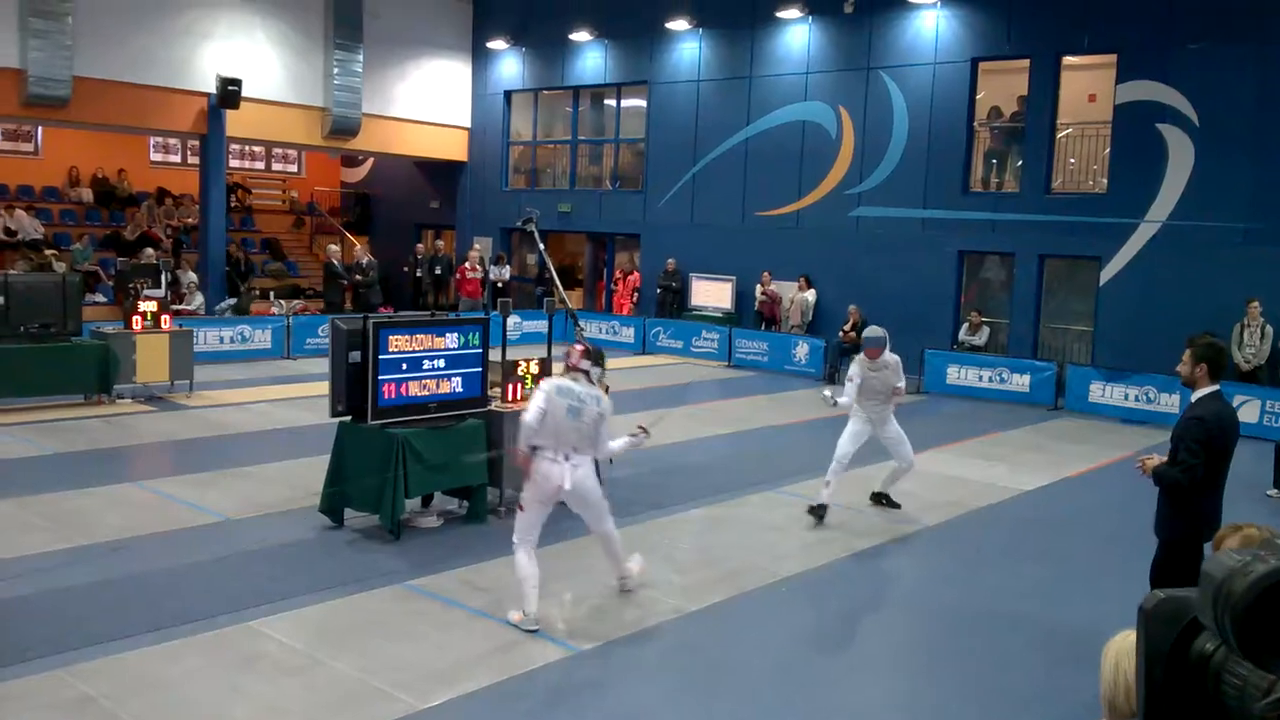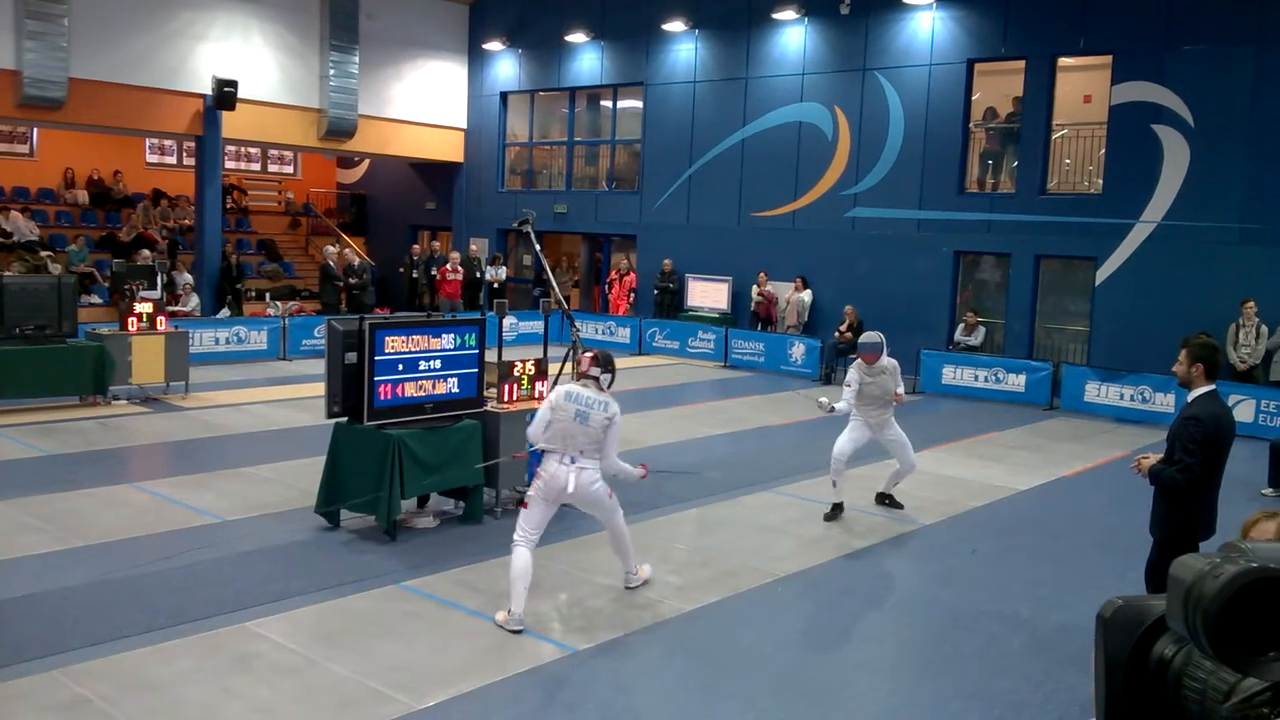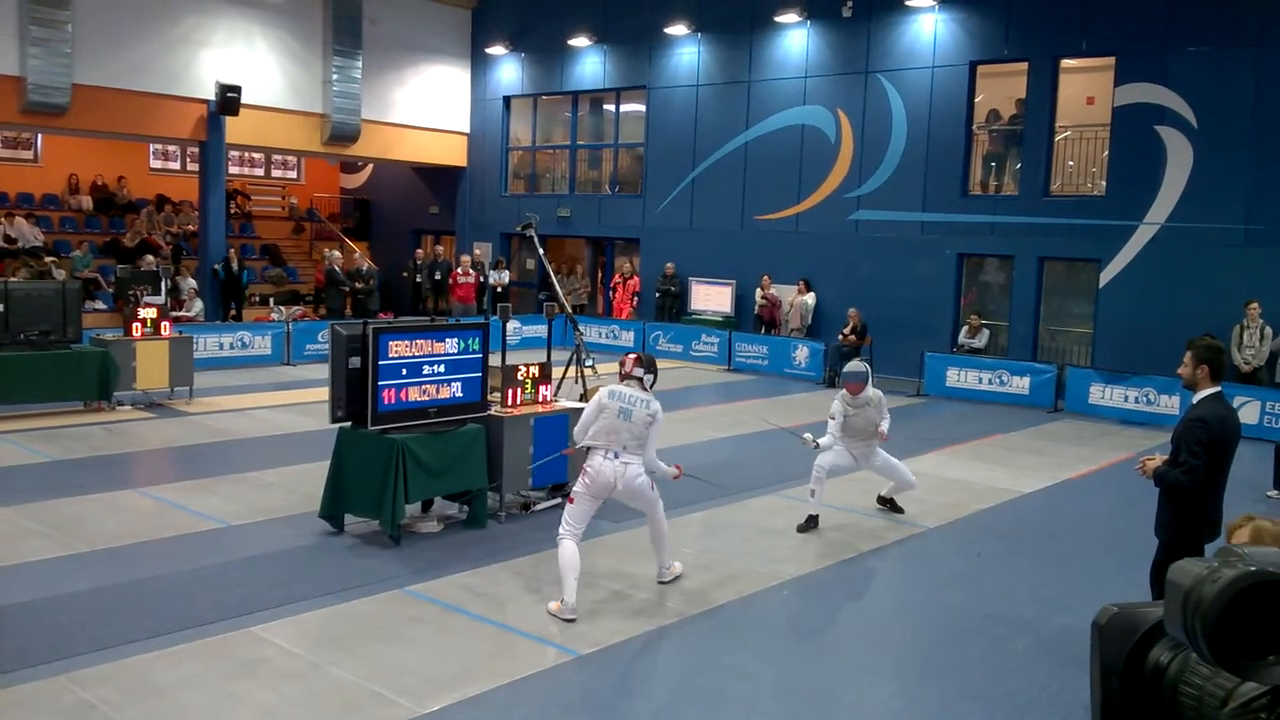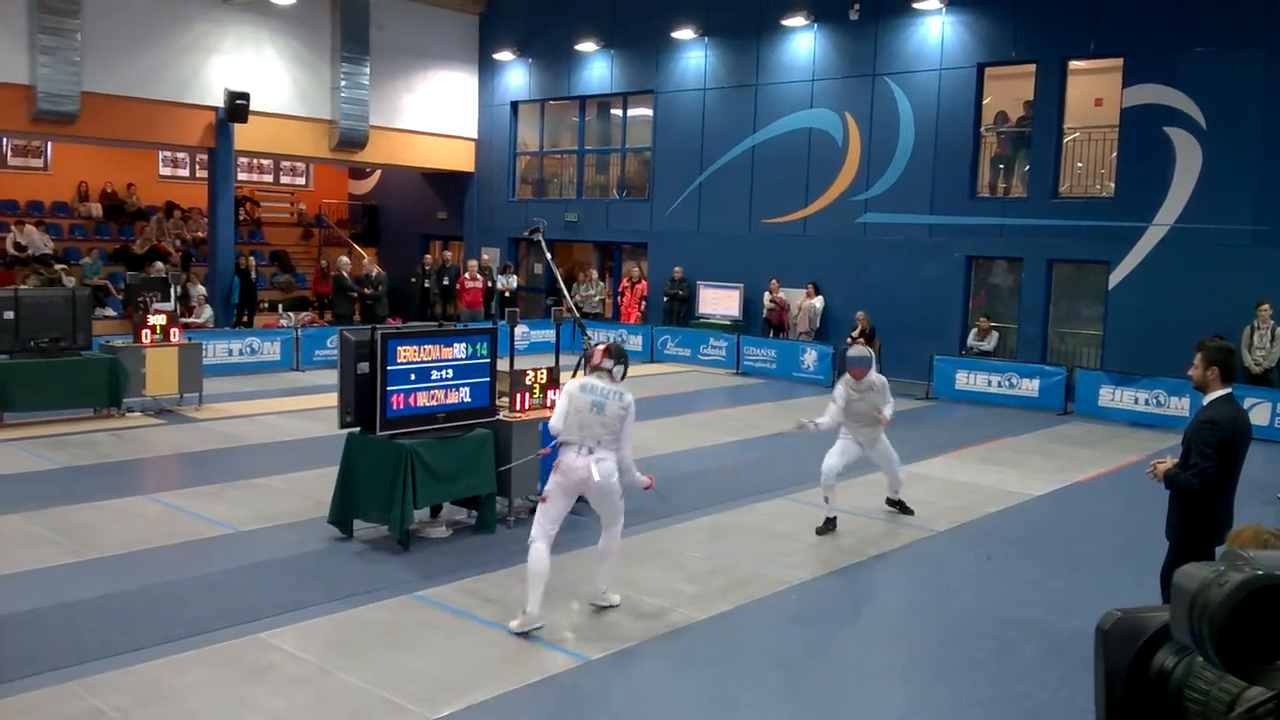
dt=1s
person 1, frame 1
left shoulder: (550, 386)
right shoulder: (601, 400)
left elbow: (529, 420)
right elbow: (601, 451)
left wrist: (524, 451)
right wrist: (631, 441)
left hip: (545, 471)
right hip: (580, 475)
left knee: (524, 545)
right knee: (603, 525)
left ankle: (529, 614)
right ankle: (625, 574)
person 1, frame 2
left shoulder: (560, 392)
right shoulder: (611, 408)
left elbow: (533, 434)
right elbow: (608, 462)
right wrist: (635, 472)
left hip: (551, 474)
right hip: (587, 479)
left knee: (522, 543)
right knee: (615, 518)
left ankle: (515, 614)
right ankle: (632, 574)
person 1, frame 3
left shoulder: (605, 393)
right shoulder: (653, 406)
left elbow: (579, 435)
right elbow: (648, 458)
right wrist: (670, 472)
left hip: (597, 470)
right hip: (631, 474)
left knee: (568, 536)
right knee: (656, 510)
left ankle: (568, 603)
right ankle: (665, 568)
person 1, frame 4
left shoulder: (574, 386)
right shoulder: (625, 399)
left elbow: (555, 428)
right elbow: (622, 453)
right wrist: (638, 480)
left hip: (570, 466)
right hip: (604, 470)
left knee: (541, 538)
right knee: (613, 527)
left ankle: (531, 614)
right ankle: (601, 594)
person 2, frame 1
left shoulder: (1198, 417)
right shoulder: (1224, 409)
left elbow: (1184, 479)
left wrist: (1156, 470)
right wrist: (1168, 462)
left hip: (1184, 519)
right hip: (1200, 514)
left knee: (1166, 584)
right knee: (1186, 583)
person 2, frame 2
left shoulder: (1194, 416)
right shoulder: (1219, 408)
left elbow: (1181, 478)
left wrist: (1152, 469)
right wrist: (1164, 459)
left hip: (1180, 518)
right hip: (1196, 514)
left knee: (1160, 583)
person 2, frame 3
left shoulder: (1199, 418)
right shoulder: (1225, 411)
left elbow: (1187, 480)
left wrist: (1157, 472)
right wrist: (1168, 461)
left hip: (1185, 521)
right hip: (1200, 516)
left knee: (1165, 585)
person 2, frame 4
left shoulder: (1211, 419)
right shoulder: (1236, 412)
left elbow: (1197, 482)
left wrist: (1168, 474)
right wrist: (1179, 464)
left hip: (1195, 523)
right hip: (1211, 518)
left knee: (1175, 587)
person 3, frame 1
left shoulder: (894, 361)
right shoulder: (858, 365)
left elbow: (900, 380)
right elbow: (849, 399)
left wrist: (900, 389)
right wrist: (832, 400)
left hip: (885, 418)
right hip: (861, 417)
left knee: (907, 463)
right knee: (840, 458)
left ankle: (879, 494)
right ankle: (823, 505)
person 3, frame 2
left shoulder: (892, 365)
right shoulder: (856, 371)
left elbow: (899, 385)
right elbow: (847, 404)
left wrist: (900, 395)
right wrist: (831, 407)
left hip: (886, 422)
right hip: (861, 421)
left knee: (909, 464)
right knee: (838, 454)
left ankle: (883, 494)
right ankle: (837, 504)
person 3, frame 3
left shoulder: (877, 397)
right shoulder: (840, 402)
left elbow: (885, 417)
right elbow: (831, 437)
left wrist: (883, 429)
right wrist: (815, 443)
left hip: (871, 451)
right hip: (845, 449)
left knee: (909, 483)
right knee: (821, 464)
left ankle: (885, 497)
right ankle: (813, 517)
person 3, frame 4
left shoulder: (880, 382)
right shoulder: (843, 387)
left elbow: (889, 403)
right elbow: (830, 418)
left wrist: (886, 415)
right wrist: (814, 424)
left hip: (876, 438)
right hip: (850, 438)
left knee: (896, 477)
right knee: (828, 469)
left ankle: (893, 499)
right ankle: (830, 518)
